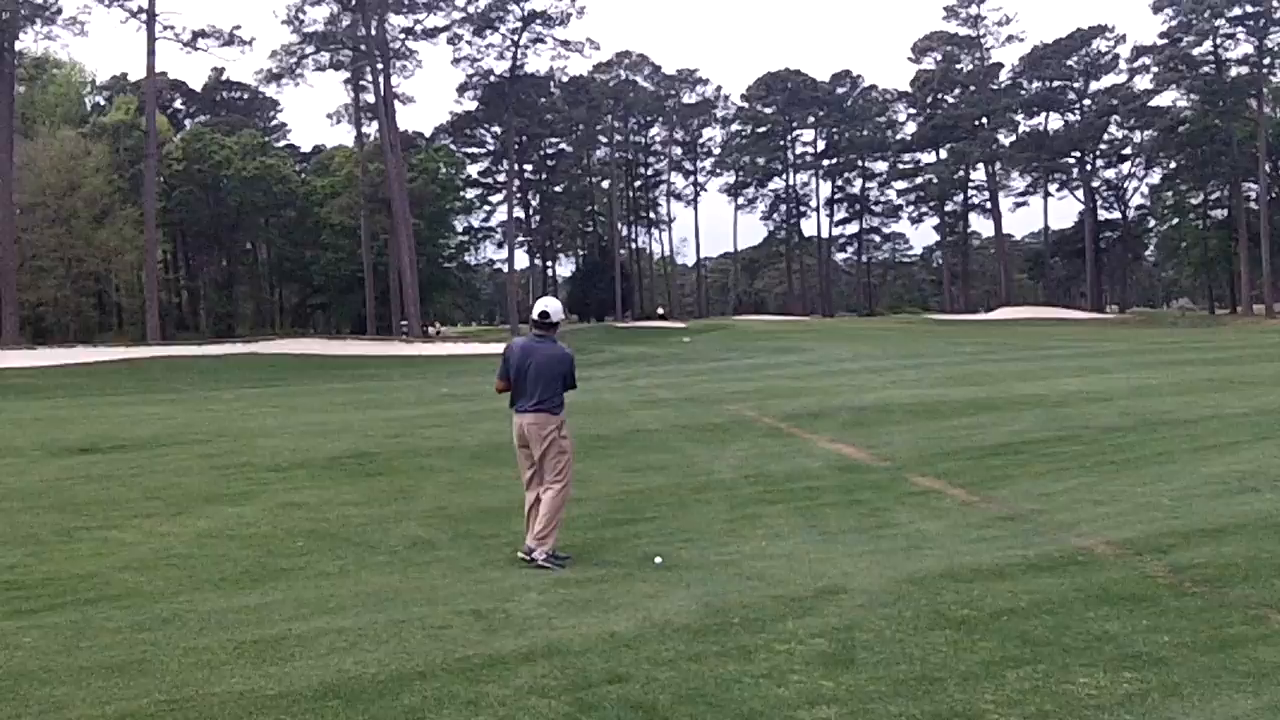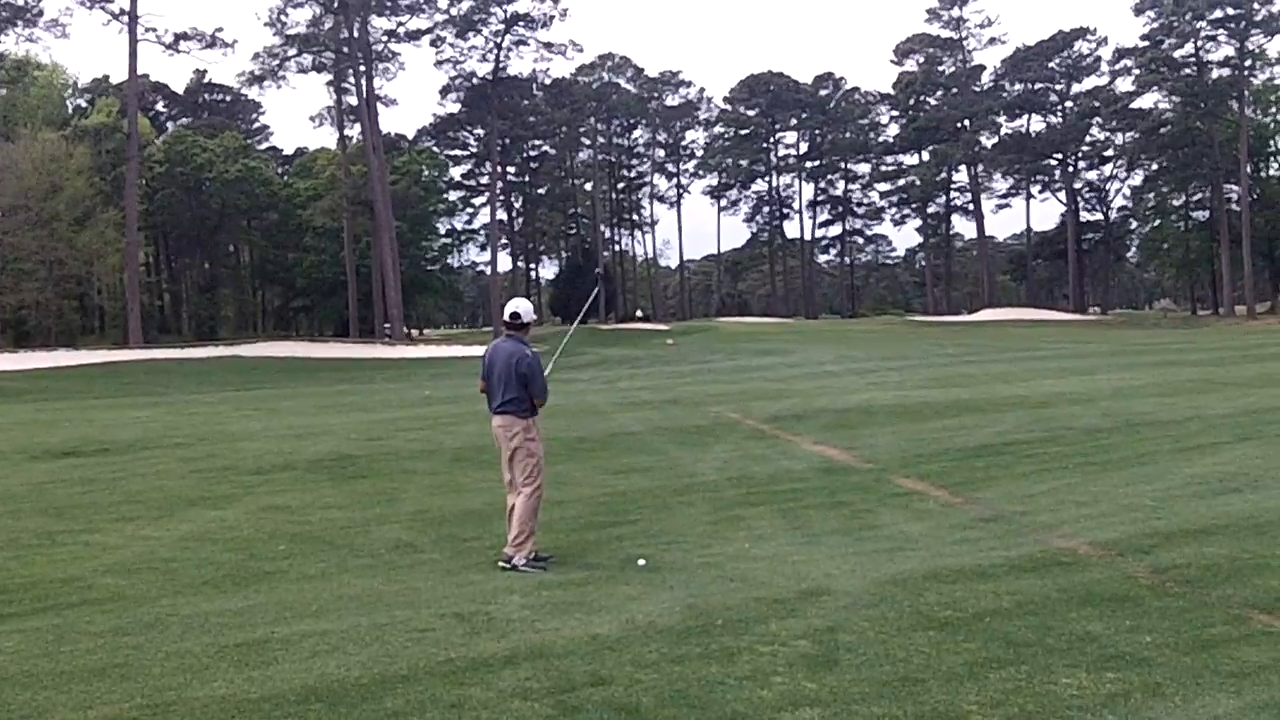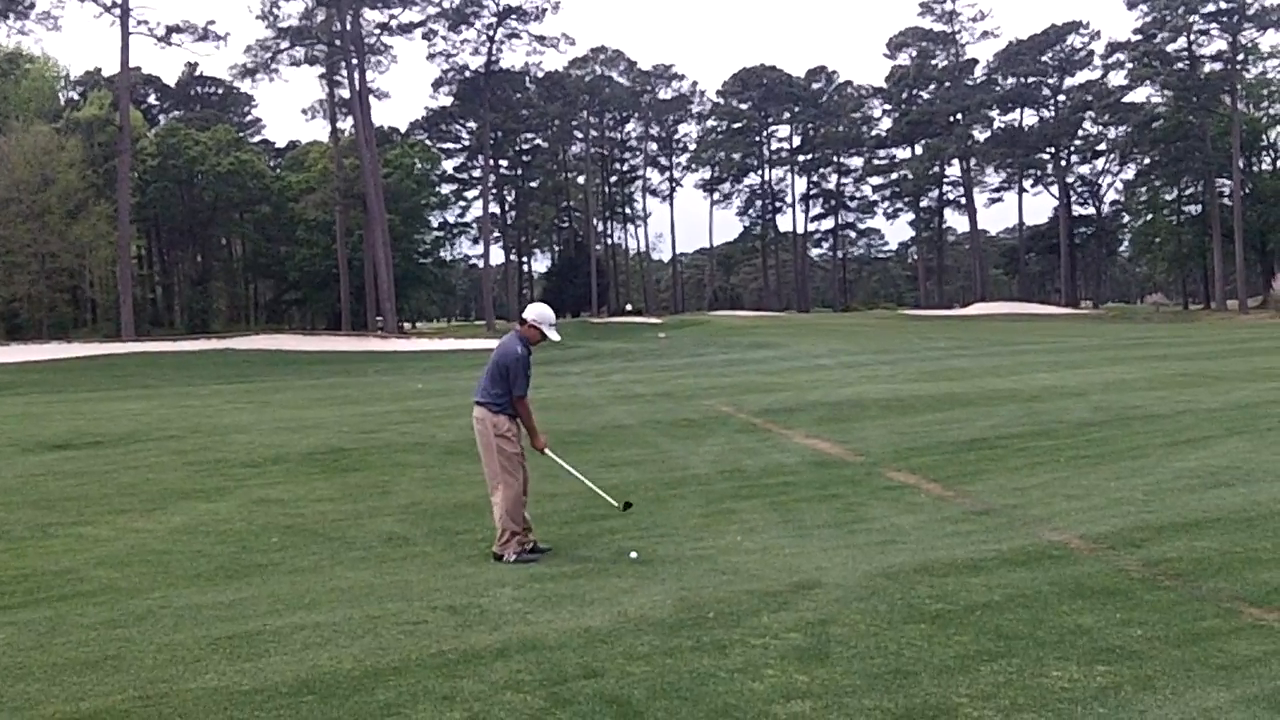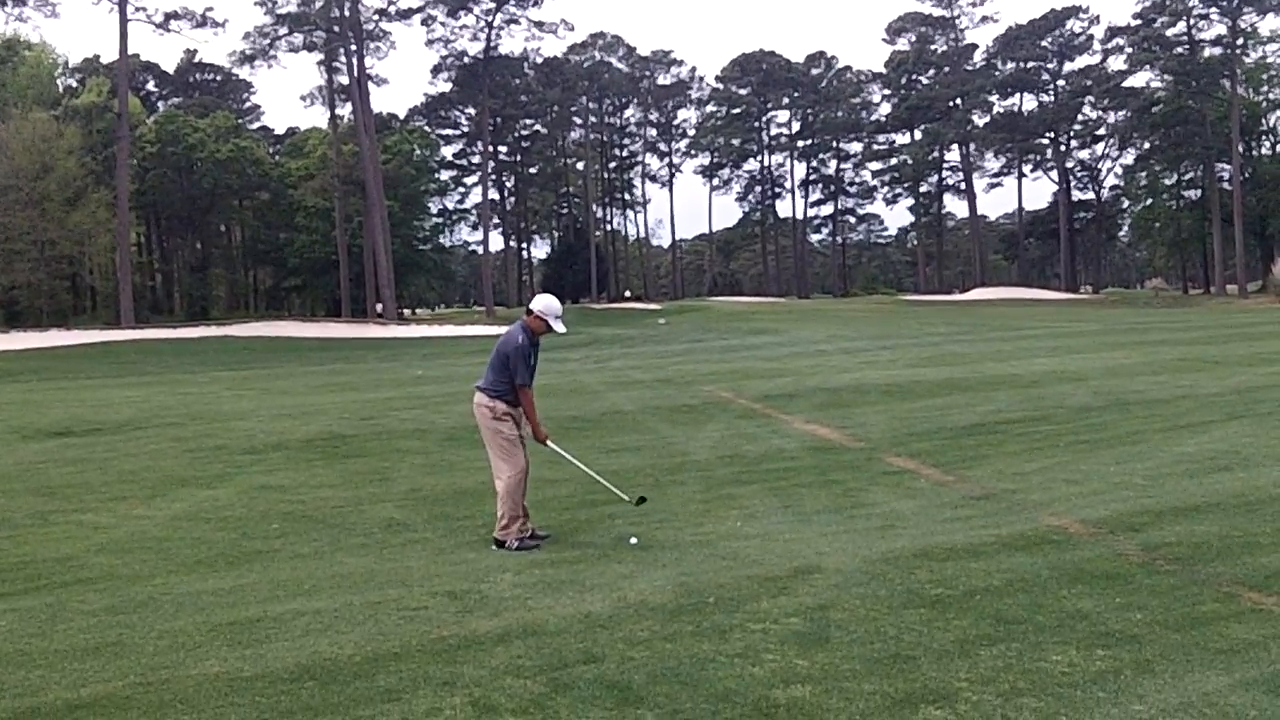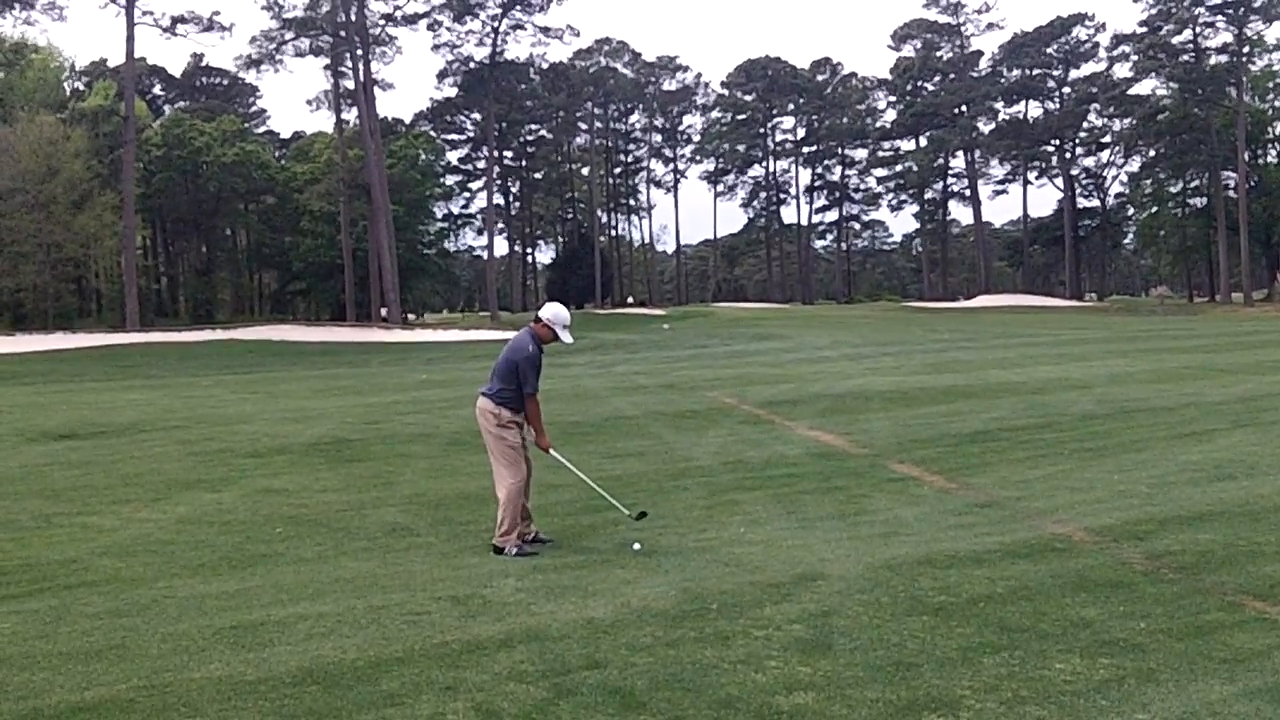
dt=1s
person 1, frame 1
left shoulder: (514, 347)
right shoulder: (563, 355)
left elbow: (500, 386)
left hip: (520, 421)
right hip: (548, 423)
left knee: (534, 487)
right knee: (557, 484)
left ankle: (537, 545)
right ankle: (538, 546)
person 1, frame 2
left shoulder: (493, 349)
right shoulder: (526, 356)
left elbow: (484, 387)
right elbow: (540, 400)
right wrist: (539, 386)
left hip: (499, 421)
right hip: (519, 425)
left knee: (516, 488)
right knee: (530, 487)
left ankle: (521, 548)
right ankle: (516, 554)
person 1, frame 3
left shoulder: (514, 345)
right shoulder: (517, 353)
left elbow: (519, 397)
right elbow: (519, 401)
left wrist: (531, 431)
right wrist: (535, 435)
left hip: (500, 419)
right hip: (495, 420)
left knee: (518, 481)
right knee: (507, 485)
left ankle: (523, 540)
right ankle: (505, 549)
person 1, frame 4
left shoulder: (530, 338)
right shoulder: (518, 342)
left elbow: (526, 386)
right elbow: (522, 389)
left wrist: (532, 421)
right wrist: (536, 427)
left hip: (506, 407)
right hip: (494, 407)
left knee: (519, 467)
right knee: (512, 469)
left ankle: (520, 527)
right ankle: (505, 535)
person 1, frame 5
left shoulder: (528, 340)
right shoulder: (528, 351)
right elbow: (530, 398)
left wrist: (532, 427)
right wrist: (540, 434)
left hip: (505, 412)
right hip: (497, 413)
left knee: (522, 472)
right knee: (512, 477)
left ankle: (524, 530)
right ankle: (505, 542)
